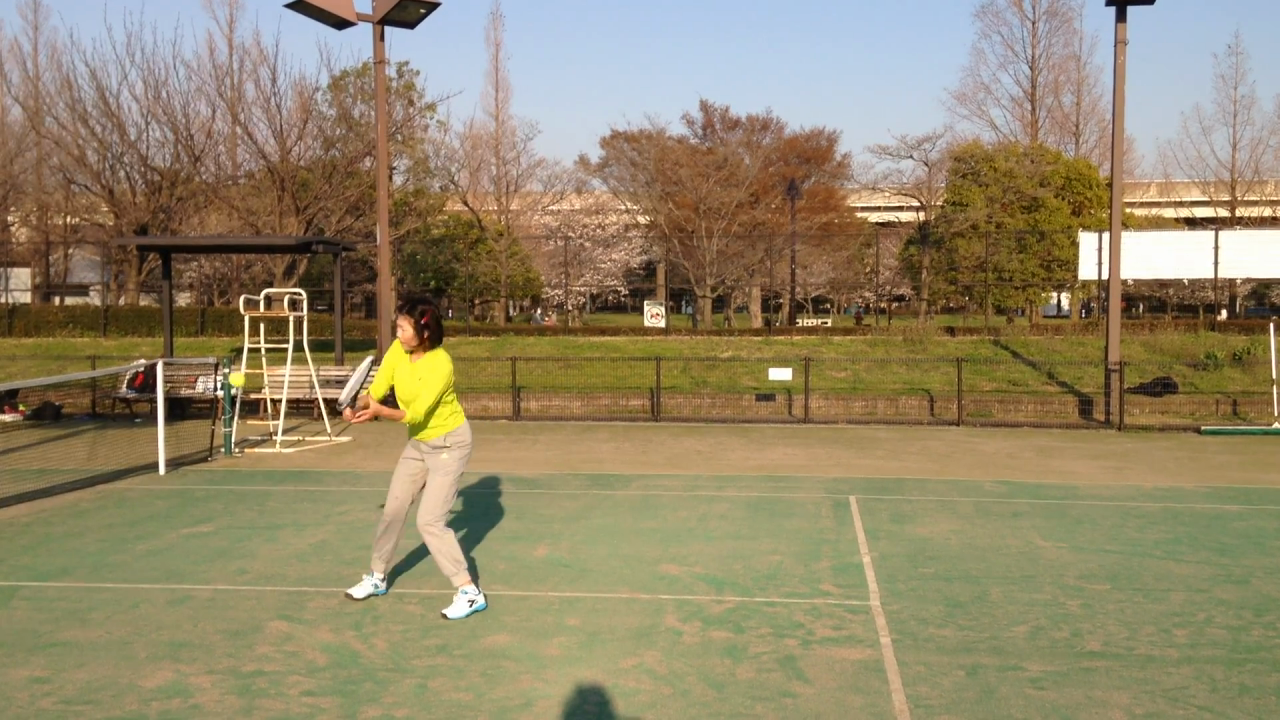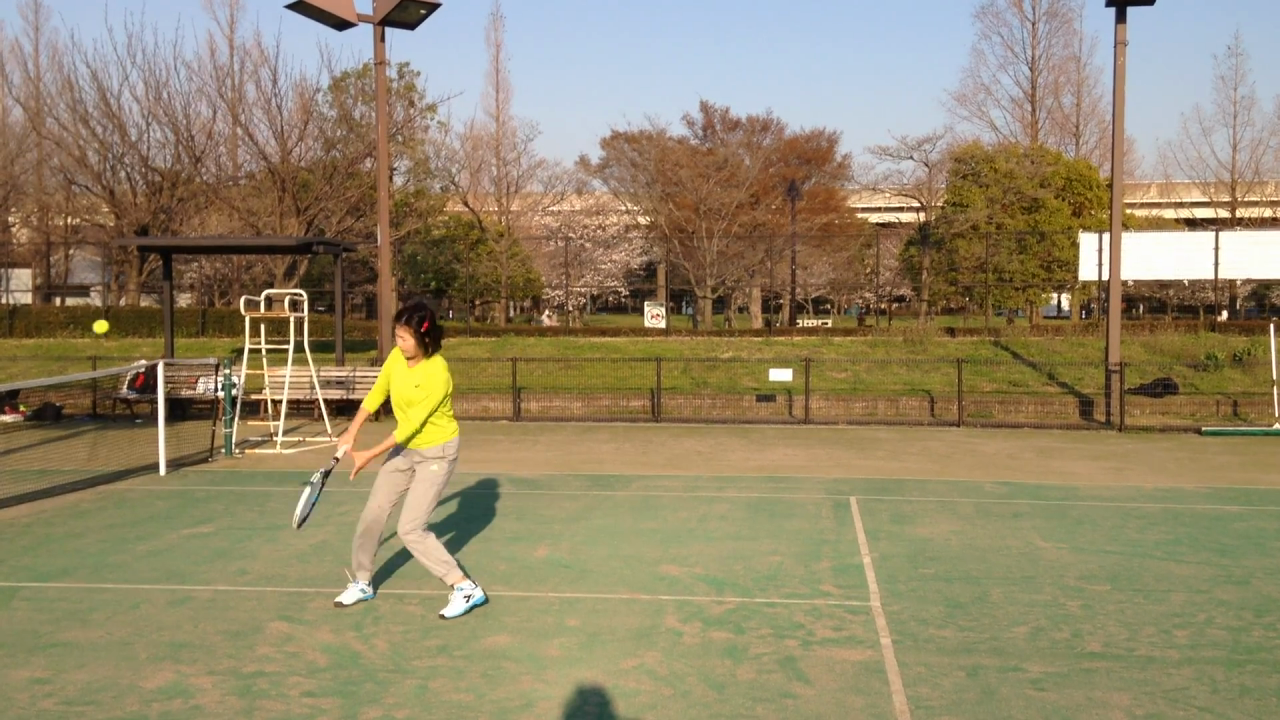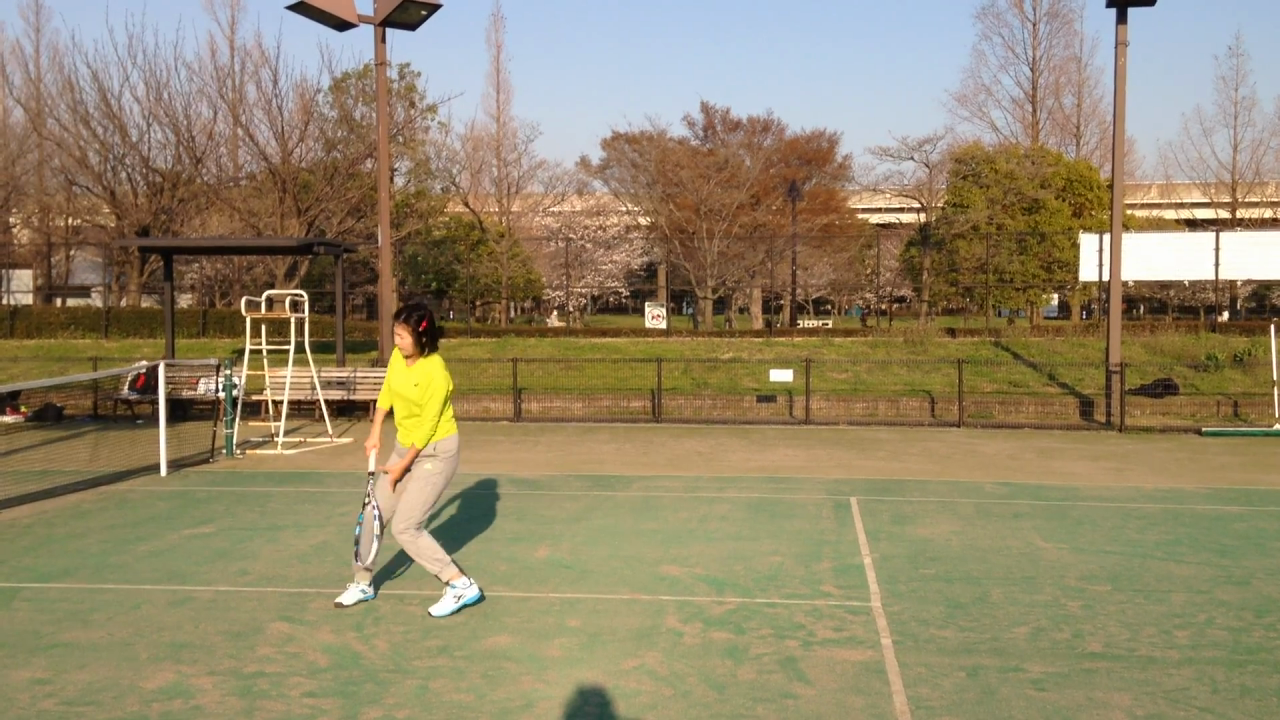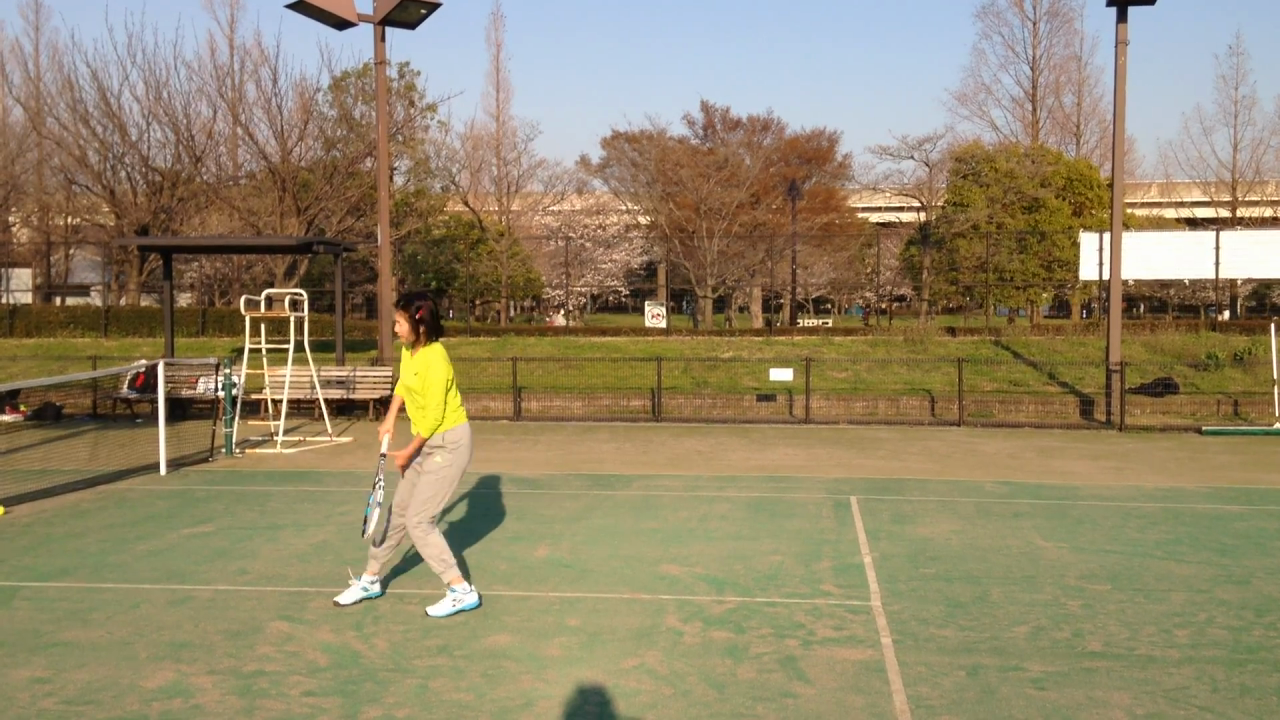
dt=0.1s
person 1, frame 1
left shoulder: (440, 365)
right shoulder: (398, 349)
left elbow: (415, 415)
right elbow: (378, 386)
left wrist: (383, 411)
right wrist: (364, 405)
left hip: (449, 444)
right hip: (418, 442)
left knee: (429, 521)
right knee: (392, 511)
left ankle: (469, 593)
right ankle: (376, 577)
person 1, frame 2
left shoulder: (437, 373)
right shoulder: (397, 356)
left elbow: (410, 427)
right elbow: (376, 394)
left wrist: (369, 455)
right wrist: (352, 431)
left hip: (436, 454)
right hip: (405, 450)
left knee: (410, 528)
right knee: (372, 516)
left ankle: (465, 588)
right ankle: (362, 582)
person 1, frame 3
left shoulder: (435, 372)
right shoulder: (400, 355)
left elbow: (427, 428)
right elbow: (387, 393)
left wrist: (401, 467)
right wrist: (375, 432)
left hip: (437, 452)
right hip: (407, 449)
left knee: (405, 527)
right knee: (375, 517)
left ankle: (461, 585)
right ankle: (363, 582)
person 1, frame 4
left shoulder: (435, 361)
right shoulder: (409, 347)
left elbow: (434, 418)
right elbow: (404, 385)
left wrist: (407, 453)
right wrist: (389, 419)
left hip: (449, 443)
right hip: (425, 442)
left knee: (419, 522)
right knee: (399, 513)
left ankle: (461, 590)
right ankle: (370, 579)
